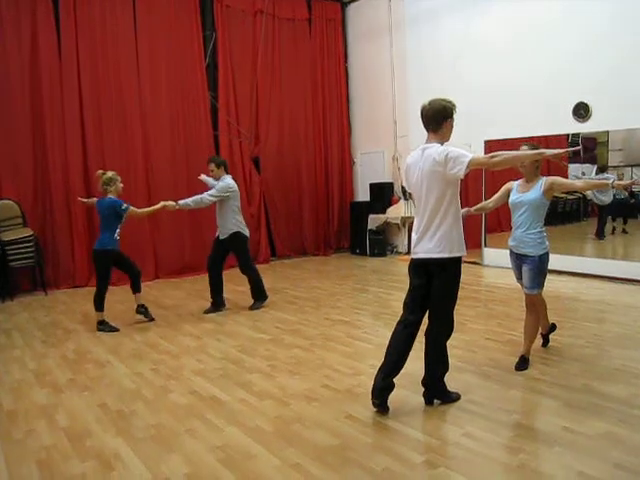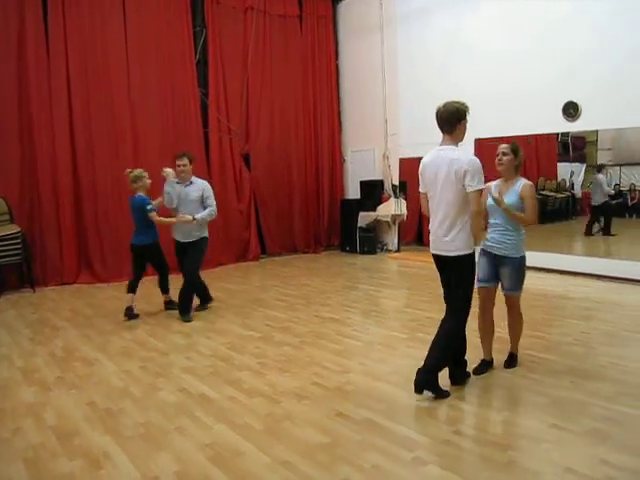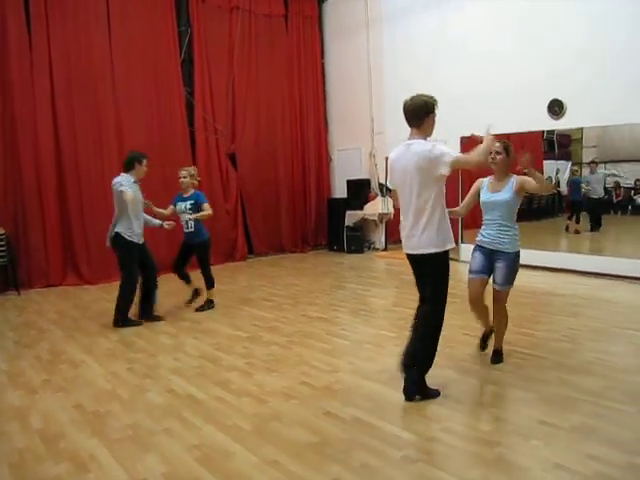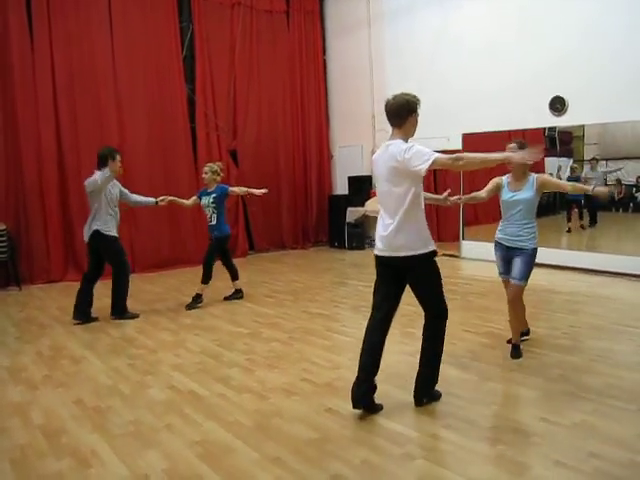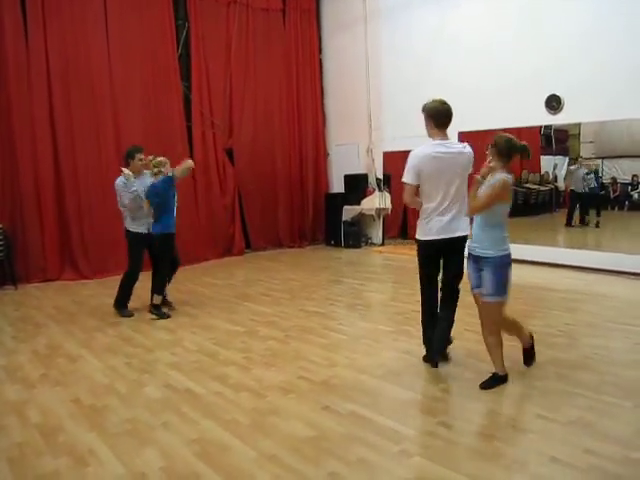
dt=0.7s
person 1, frame 1
left shoulder: (411, 159)
right shoulder: (446, 156)
right elbow: (492, 161)
right wrist: (541, 153)
left hip: (419, 252)
right hip: (444, 253)
left knee: (409, 320)
right knee: (439, 323)
left ankle: (382, 387)
right ankle: (433, 388)
person 1, frame 2
left shoulder: (427, 161)
right shoulder: (468, 161)
right elbow: (476, 210)
right wrist: (479, 240)
left hip: (438, 246)
right hip: (460, 247)
left knee: (455, 308)
right knee: (457, 313)
left ankle: (457, 370)
right ankle: (428, 374)
person 1, frame 3
left shoulder: (394, 156)
right shoulder: (430, 152)
right elbow: (475, 161)
right wrist: (489, 142)
left hip: (411, 244)
right hip: (433, 245)
left knee: (427, 306)
right knee: (431, 313)
left ankle: (411, 361)
right ankle: (414, 382)
person 1, frame 4
left shoulder: (380, 155)
right shoulder: (407, 153)
right elbow: (456, 162)
right wrist: (508, 156)
left hip: (385, 250)
right hip: (414, 249)
left knee: (380, 319)
right knee: (436, 314)
left ankle: (363, 391)
right ankle: (424, 388)
person 1, frame 5
left shoulder: (419, 155)
right shoulder: (466, 152)
left elbow: (409, 199)
left hip: (429, 234)
right hip: (458, 233)
left knee: (429, 294)
right knee: (450, 290)
left ankle: (433, 350)
right ankle: (441, 343)
person 2, frame 1
left shoulder: (547, 183)
right shoulder: (511, 186)
left elbow: (579, 184)
right elbow: (490, 204)
left wrist: (612, 183)
right wrist: (471, 210)
left hip: (535, 251)
right hip: (515, 249)
left knee: (531, 301)
right knee: (532, 296)
left ankle: (525, 353)
right ankle: (546, 327)
person 2, frame 2
left shoulder: (525, 186)
right shoulder: (489, 187)
left elbow: (531, 220)
left wrist: (504, 206)
left hip: (513, 254)
right hip: (487, 251)
left knee: (512, 305)
right knee: (484, 305)
left ankle: (513, 352)
right ankle: (487, 358)
person 2, frame 3
left shoulder: (518, 182)
right shoulder: (481, 183)
left elbow: (547, 189)
right elbow: (463, 209)
left wrist: (529, 169)
left hip: (507, 249)
right hip: (482, 246)
left knee: (499, 301)
right knee: (474, 298)
left ankle: (498, 347)
right ankle: (487, 328)
person 2, frame 4
left shoulder: (538, 180)
right shoulder: (499, 182)
left elbow: (567, 186)
right elbow: (482, 195)
left wrist: (592, 189)
right wrist: (463, 198)
left hip: (525, 246)
right hip: (502, 243)
left knee: (514, 297)
right knee: (512, 293)
left ankle: (516, 340)
right ankle: (523, 328)
person 2, frame 5
left shoulder: (501, 182)
right shoulder: (494, 178)
left elbow: (473, 209)
left wrist: (478, 180)
left hip: (494, 256)
right hip: (475, 254)
left knee: (495, 316)
right knee: (485, 315)
left ankle: (526, 338)
right ankle: (499, 371)
person 3, frame 1
left shoulder: (227, 185)
right shoulder: (222, 183)
left elbow: (204, 200)
left wrist: (178, 204)
right wrist: (205, 178)
left hip: (236, 233)
right hip: (223, 234)
left knee: (246, 266)
right knee: (213, 266)
left ankle: (260, 297)
right ankle: (217, 303)
person 3, frame 2
left shoulder: (203, 185)
right shoulder: (171, 185)
left elbow: (212, 210)
right elbow: (170, 204)
left wrist: (194, 218)
right wrist: (170, 181)
left hip: (198, 237)
right hip: (179, 237)
left knee: (190, 272)
right knee: (187, 273)
left ankle: (185, 309)
right ankle: (205, 298)
person 3, frame 3
left shoulder: (135, 185)
right shoulder: (122, 182)
right elbow: (116, 186)
left wrist: (160, 224)
right wrist: (125, 192)
left hip: (135, 238)
right hip: (123, 238)
left knee: (151, 270)
right knee: (130, 277)
left ankle: (147, 312)
right ankle: (121, 318)
person 3, frame 4
left shoulder: (113, 184)
right shoulder: (93, 182)
left elbow: (130, 198)
right elbow: (98, 182)
left wrist: (155, 201)
right wrist: (111, 173)
left hip: (97, 234)
right hip: (102, 233)
left knee: (92, 273)
right knee: (122, 269)
left ankle: (81, 313)
right ankle: (119, 310)
person 3, frame 5
left shoulder: (150, 176)
right shoulder: (122, 182)
right elbow: (135, 205)
right wrist: (131, 183)
right hip: (135, 230)
right knee: (134, 267)
right ankle: (120, 303)
person 4, frame 1
left shoulder: (102, 202)
right shoulder: (114, 203)
left elbow: (94, 201)
right elbow: (138, 212)
left wrist: (88, 201)
right wrist: (159, 206)
left hip: (111, 249)
right hip: (104, 250)
left knee: (134, 272)
right knee: (103, 284)
left ankle: (140, 306)
right ankle: (100, 322)
person 4, frame 2
left shoulder: (135, 199)
right shoulder: (144, 200)
right elbow: (156, 219)
left wrist: (163, 199)
right wrist: (176, 220)
left hip: (136, 243)
right hip: (149, 243)
left knee: (137, 275)
right knee: (163, 270)
left ankle: (129, 308)
right ankle: (167, 301)
person 4, frame 3
left shoulder: (198, 195)
right shoulder: (178, 197)
left elbow: (208, 212)
right elbow: (167, 212)
left wrist: (193, 216)
right wrist: (152, 208)
left hip: (201, 239)
right hip: (188, 239)
left knee: (205, 269)
right knee: (177, 267)
left ankle: (209, 301)
right ankle: (194, 290)
person 4, frame 4
left shoulder: (221, 189)
right shoulder: (203, 192)
left elbow: (237, 190)
right elbow: (189, 203)
left wrist: (251, 191)
right wrist: (173, 199)
left hip: (220, 233)
right hip: (214, 233)
left knee: (207, 262)
right knee: (227, 261)
left ankle: (198, 296)
right ankle: (238, 291)
person 4, frame 5
left shoulder: (151, 188)
right shoulder: (167, 182)
left elbow: (150, 210)
right elbow: (187, 166)
right wrist: (187, 164)
left hip: (156, 232)
right hip: (165, 232)
left knee: (173, 263)
right knee: (165, 267)
left ankle: (157, 299)
right ankle: (156, 305)
